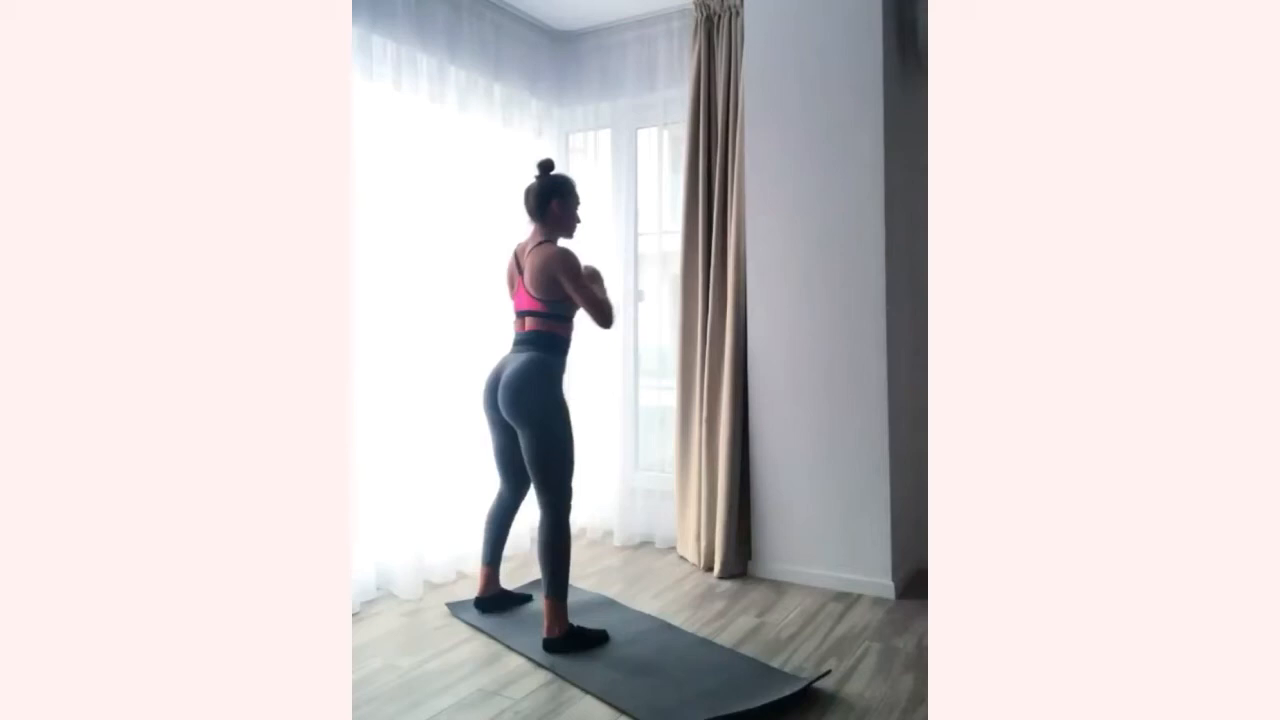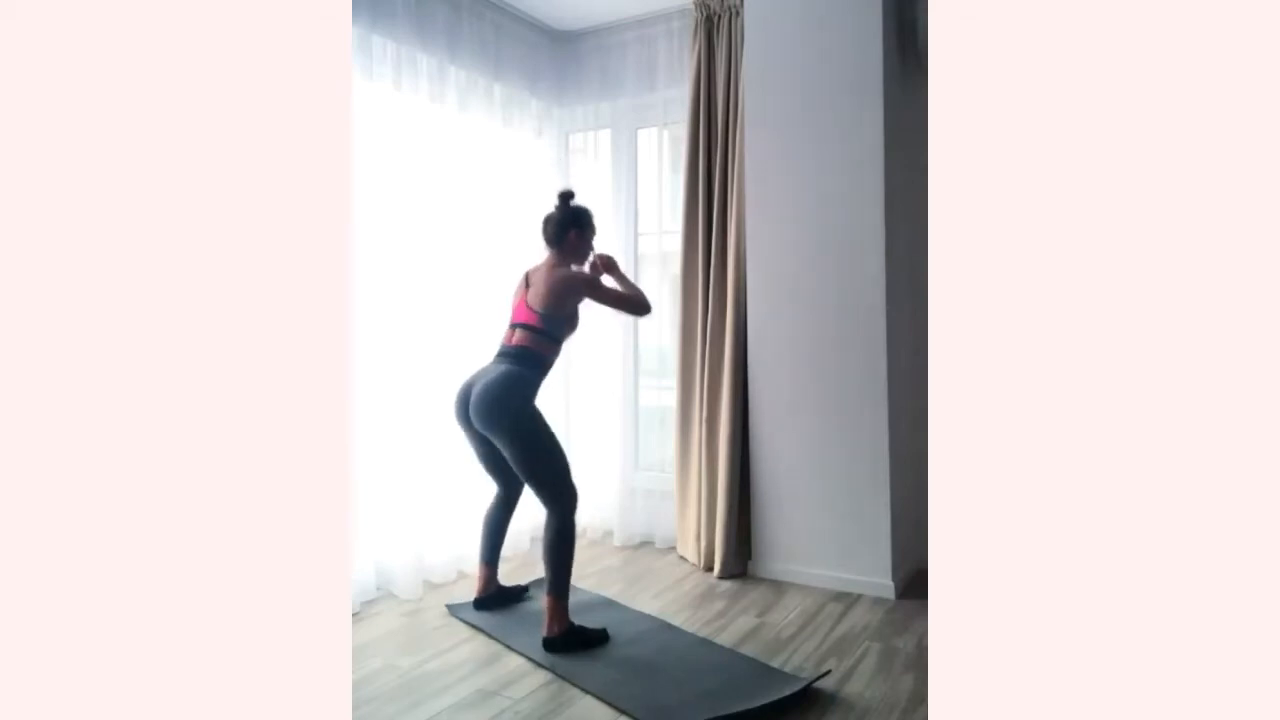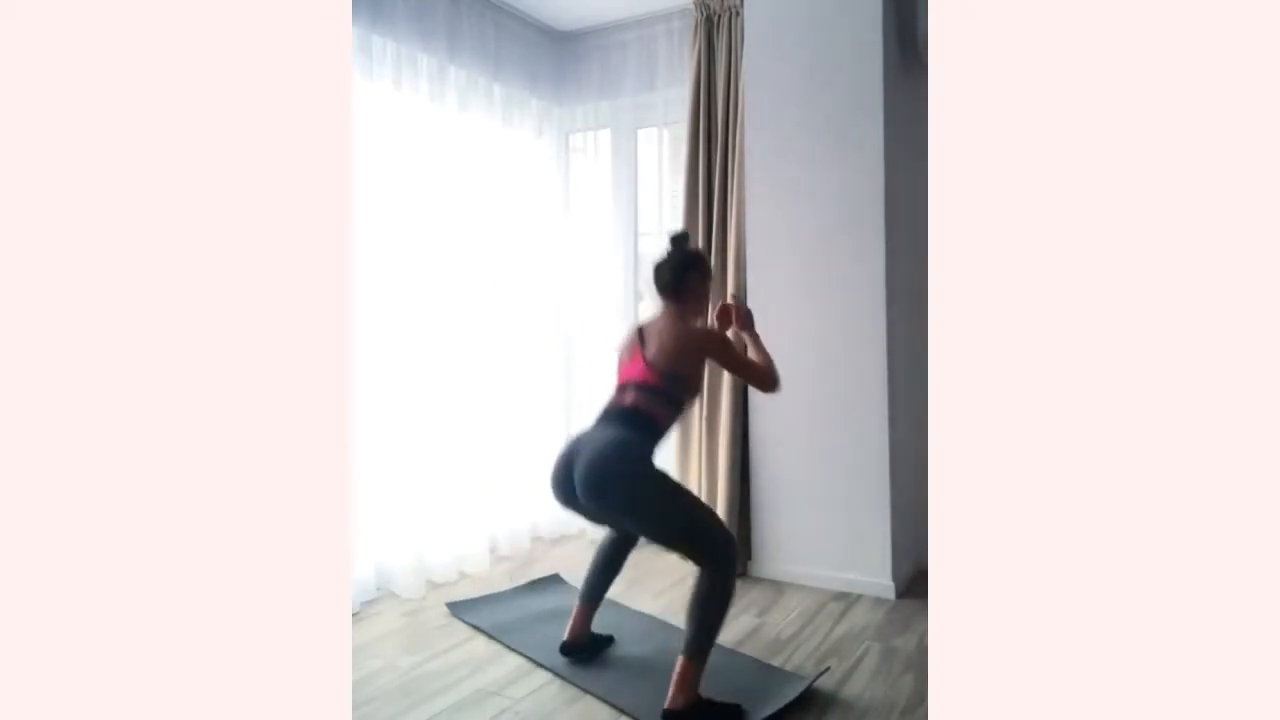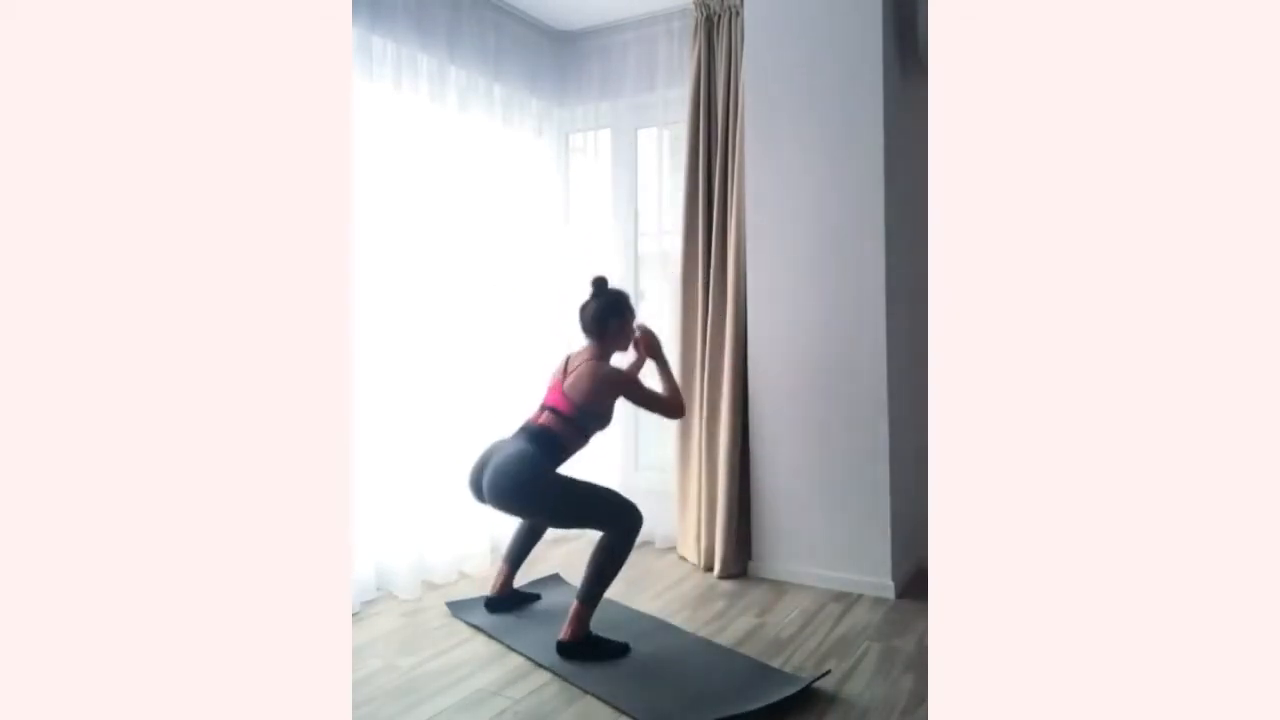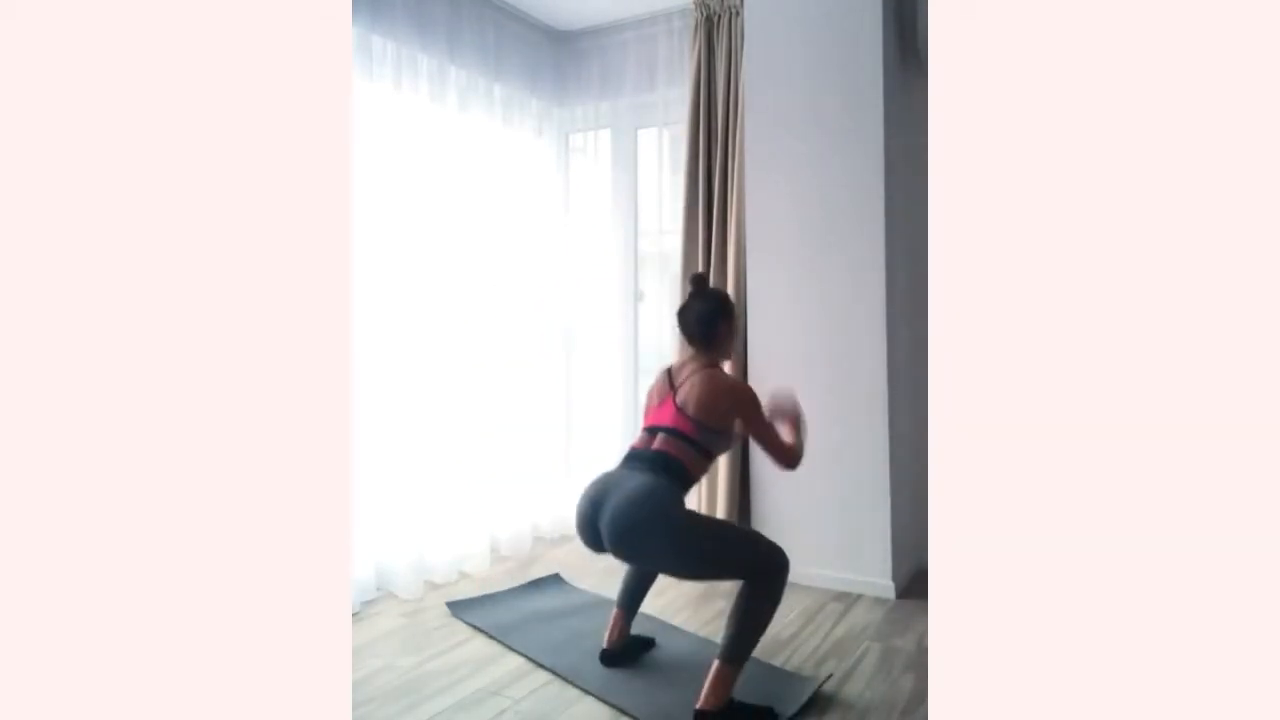
dt=1s
person 1, frame 1
left shoulder: (517, 256)
right shoulder: (558, 257)
right elbow: (604, 318)
left wrist: (579, 284)
right wrist: (596, 280)
left hip: (502, 377)
right hip: (534, 384)
left knee: (511, 489)
right knee: (555, 504)
left ankle: (488, 588)
right ankle: (557, 628)
person 1, frame 2
left shoulder: (531, 275)
right shoulder: (569, 279)
right elbow: (640, 306)
left wrist: (592, 276)
right wrist: (613, 272)
left hip: (473, 392)
right hip: (505, 398)
left knee: (508, 487)
right knee: (562, 503)
left ankle: (487, 586)
right ankle: (558, 627)
person 1, frame 3
left shoulder: (637, 335)
right shoulder: (696, 336)
right elbow: (767, 381)
right wrist: (748, 332)
left hip: (570, 465)
right hip: (617, 469)
left knee: (626, 524)
right knee: (721, 556)
left ankle: (577, 632)
person 1, frame 4
left shoulder: (570, 361)
right shoulder: (609, 377)
right elbow: (674, 409)
left wrist: (638, 363)
right wrist: (658, 358)
left hip: (488, 466)
right hip: (517, 477)
left knee: (544, 503)
right knee: (624, 520)
left ankle: (501, 589)
right ankle: (575, 633)
person 1, frame 5
left shoulder: (661, 380)
right shoulder: (730, 390)
right elbow: (787, 457)
right wrist: (789, 423)
left hip: (594, 507)
right hip: (640, 516)
right knee: (770, 567)
left ankle: (616, 639)
